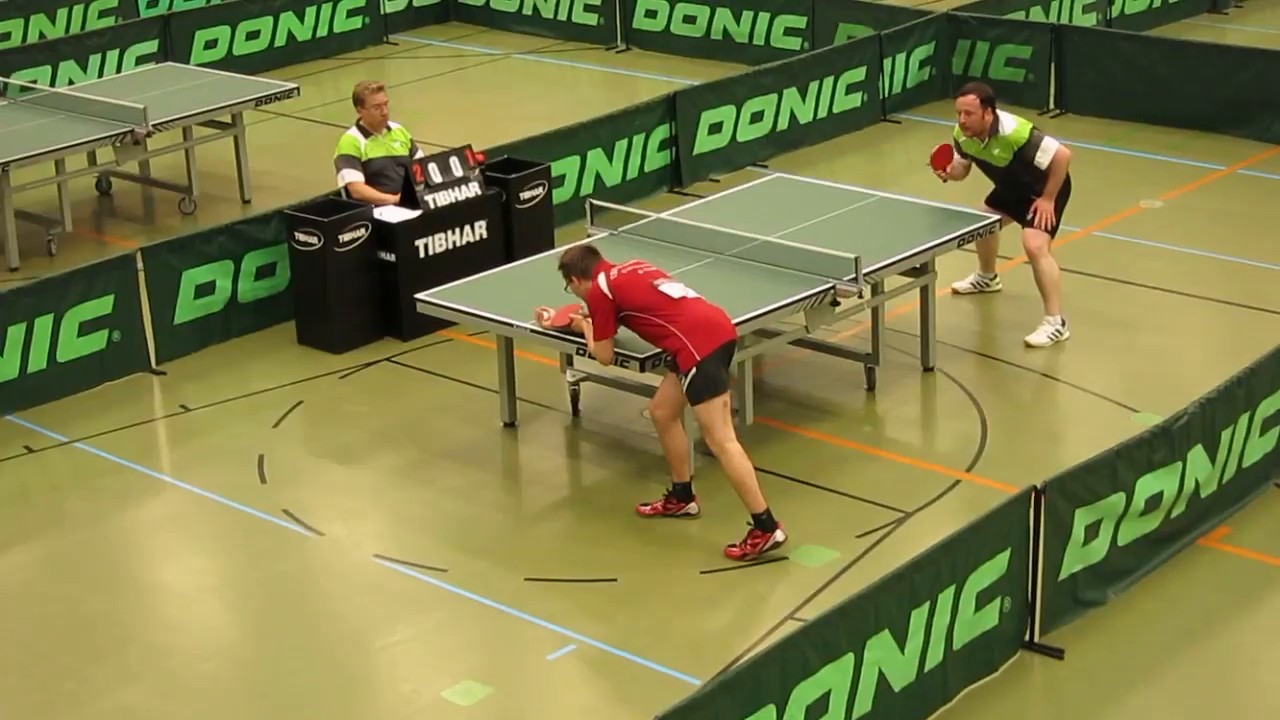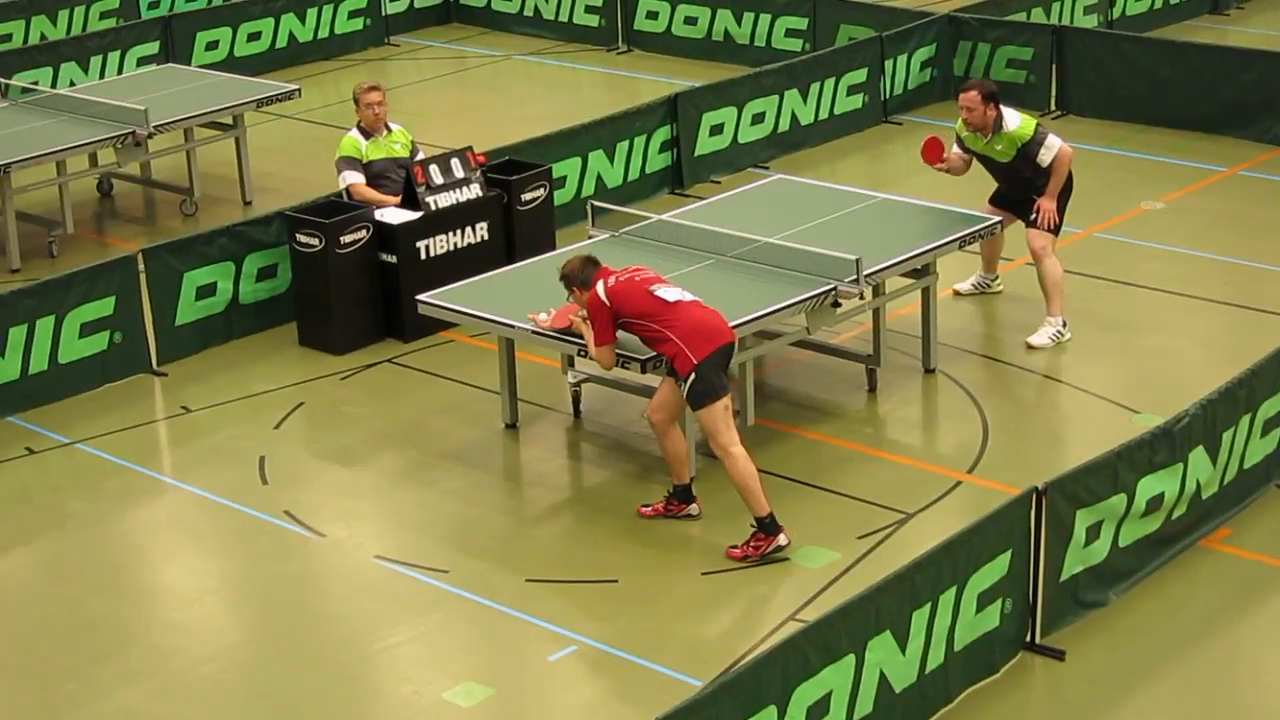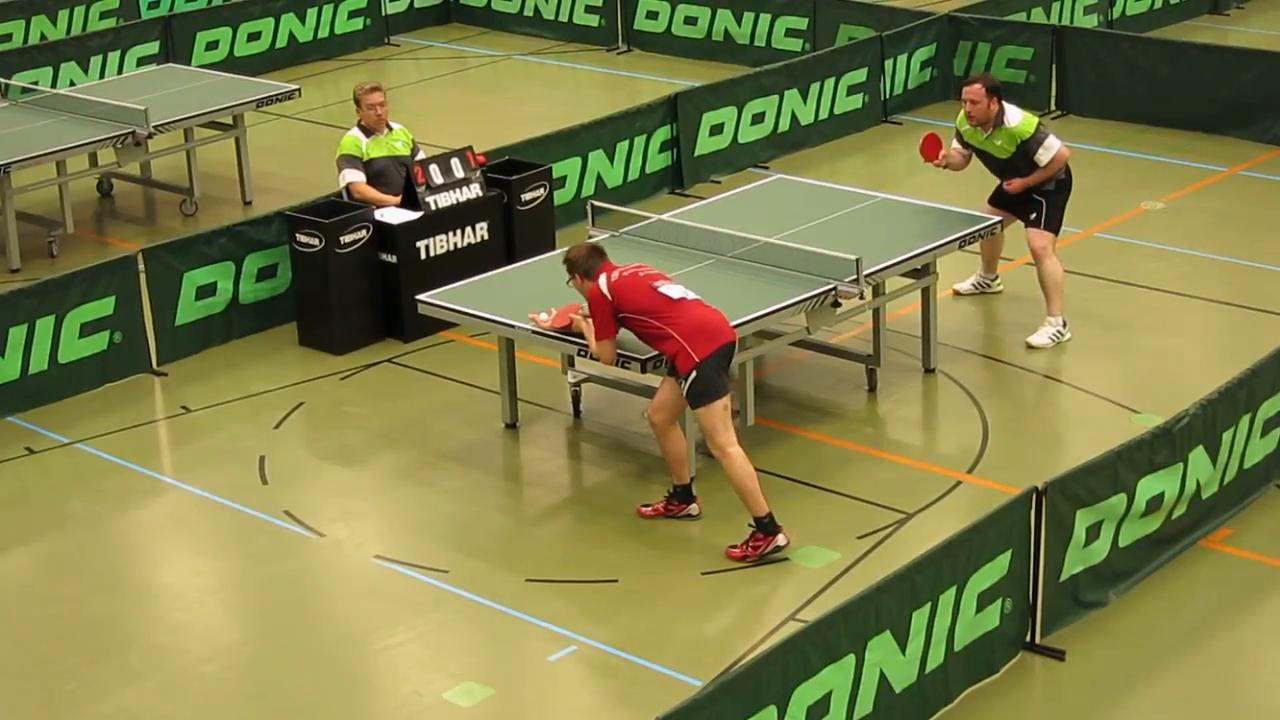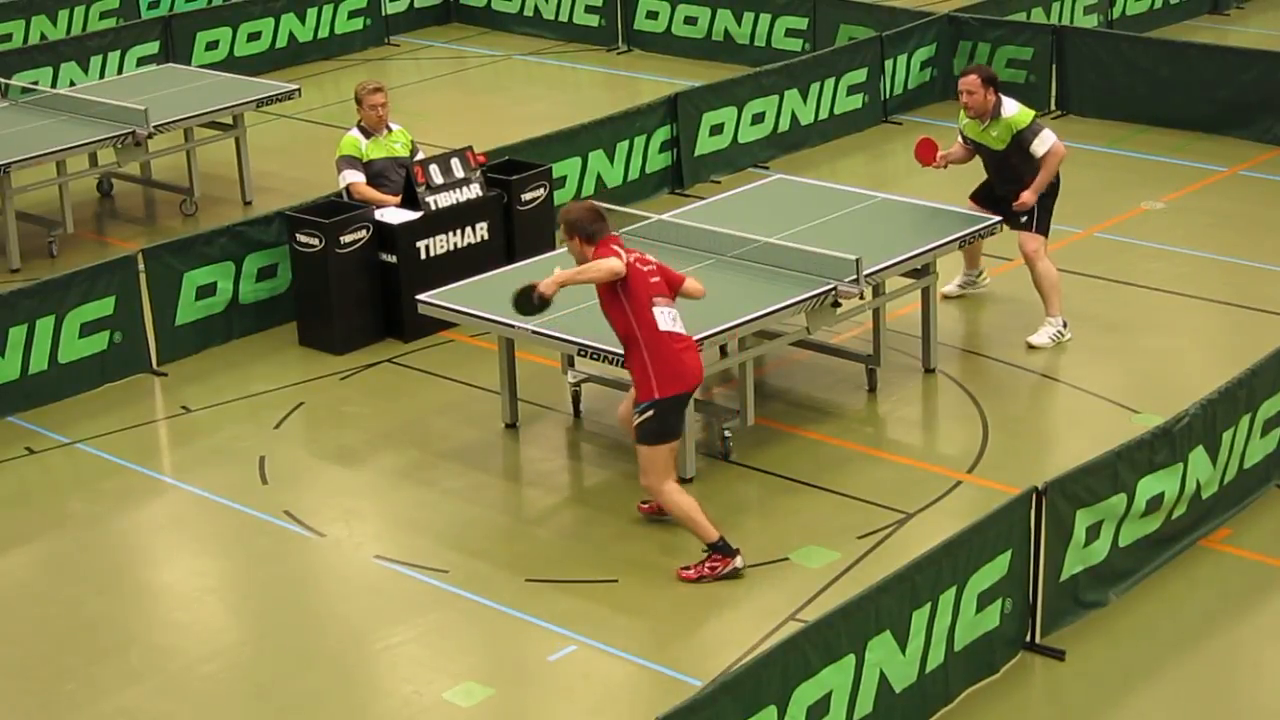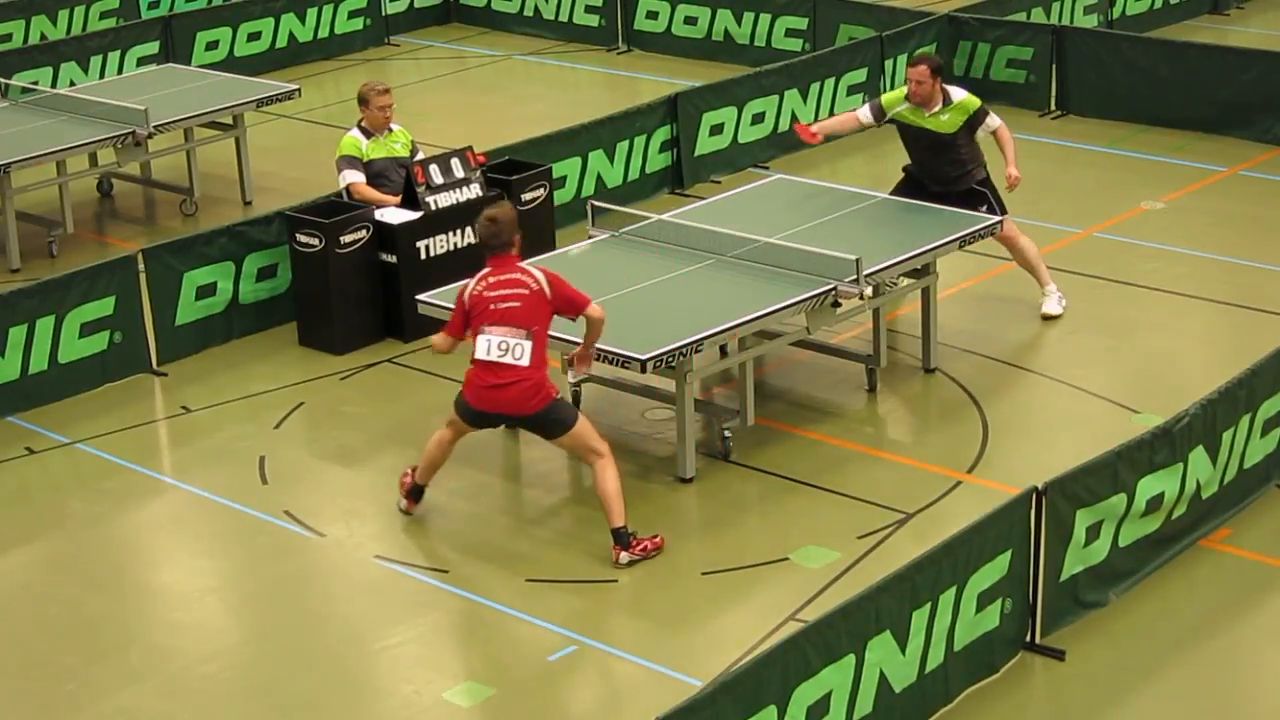
dt=1s
person 1, frame 1
left shoulder: (598, 290)
right shoulder: (631, 267)
left elbow: (604, 356)
left wrist: (585, 327)
right wrist: (592, 320)
left hip: (699, 342)
right hip: (716, 325)
left knee: (721, 442)
right knee: (661, 412)
left ankle: (767, 528)
right ankle: (682, 497)
person 1, frame 2
left shoulder: (597, 297)
right shoulder: (632, 272)
left elbow: (606, 361)
left wrist: (585, 330)
right wrist: (588, 323)
left hip: (697, 347)
right hip: (715, 330)
left knee: (725, 445)
right knee: (659, 416)
left ankle: (770, 531)
right ankle: (683, 498)
person 1, frame 3
left shoulder: (598, 291)
right shoulder: (632, 272)
left elbow: (606, 356)
left wrist: (585, 327)
right wrist: (575, 322)
left hip: (699, 347)
right hip: (715, 330)
left knee: (722, 444)
right knee: (659, 416)
left ankle: (769, 531)
right ankle: (683, 498)
person 1, frame 4
left shoulder: (609, 256)
right shoulder: (641, 258)
left elbow: (613, 269)
right elbow: (697, 290)
left wrist: (560, 279)
left hip: (663, 379)
right hip: (686, 365)
left knee: (656, 482)
right knee: (627, 416)
left ankle: (723, 554)
right ankle: (667, 503)
person 1, frame 5
left shoulder: (471, 288)
right shoulder: (542, 278)
left elbow: (444, 344)
right elbow: (596, 314)
left wrist: (435, 339)
right wrist: (587, 350)
left hip: (482, 392)
right hip: (532, 395)
left knee: (451, 429)
right knee: (599, 454)
left ankle: (413, 494)
right ankle: (624, 542)
person 2, frame 1
left shoulder: (1015, 134)
right shoulder: (962, 133)
left elbow: (1063, 156)
right elbow: (961, 170)
left wrist: (1048, 198)
right wrist: (948, 172)
left hip: (1044, 189)
right hip: (1012, 187)
left knee: (1034, 246)
left ankle: (1055, 322)
right ankle: (987, 277)
person 2, frame 2
left shoulder: (1019, 129)
right shoulder: (965, 128)
left elbow: (1065, 153)
right elbow: (962, 164)
left wrist: (1050, 197)
right wrist: (948, 164)
left hip: (1048, 186)
right hip: (1014, 185)
left knee: (1039, 247)
left ankle: (1056, 323)
right ankle: (988, 278)
person 2, frame 3
left shoulder: (1020, 126)
right shoulder: (965, 122)
left elbow: (1062, 155)
right elbow: (961, 157)
left wrist: (1027, 182)
right wrist: (947, 159)
left hip: (1048, 184)
right hip: (1013, 183)
left knee: (1040, 247)
left ankle: (1056, 323)
right ankle: (988, 278)
person 2, frame 4
left shoulder: (1015, 118)
right shoulder: (967, 116)
left elbow: (1057, 151)
right elbow: (966, 149)
left wrist: (1034, 191)
right wrist: (948, 157)
left hip: (1035, 188)
right hip: (1001, 184)
left knee: (1032, 250)
left ankle: (1056, 323)
right ankle: (973, 275)
person 2, frame 5
left shoulder: (963, 103)
right shoulder: (895, 102)
left elbow: (998, 128)
right elbow: (855, 118)
left wrist: (1011, 165)
right wrist: (818, 129)
left hip: (968, 180)
right hip: (923, 179)
left knee: (1009, 234)
left ankle: (1050, 291)
